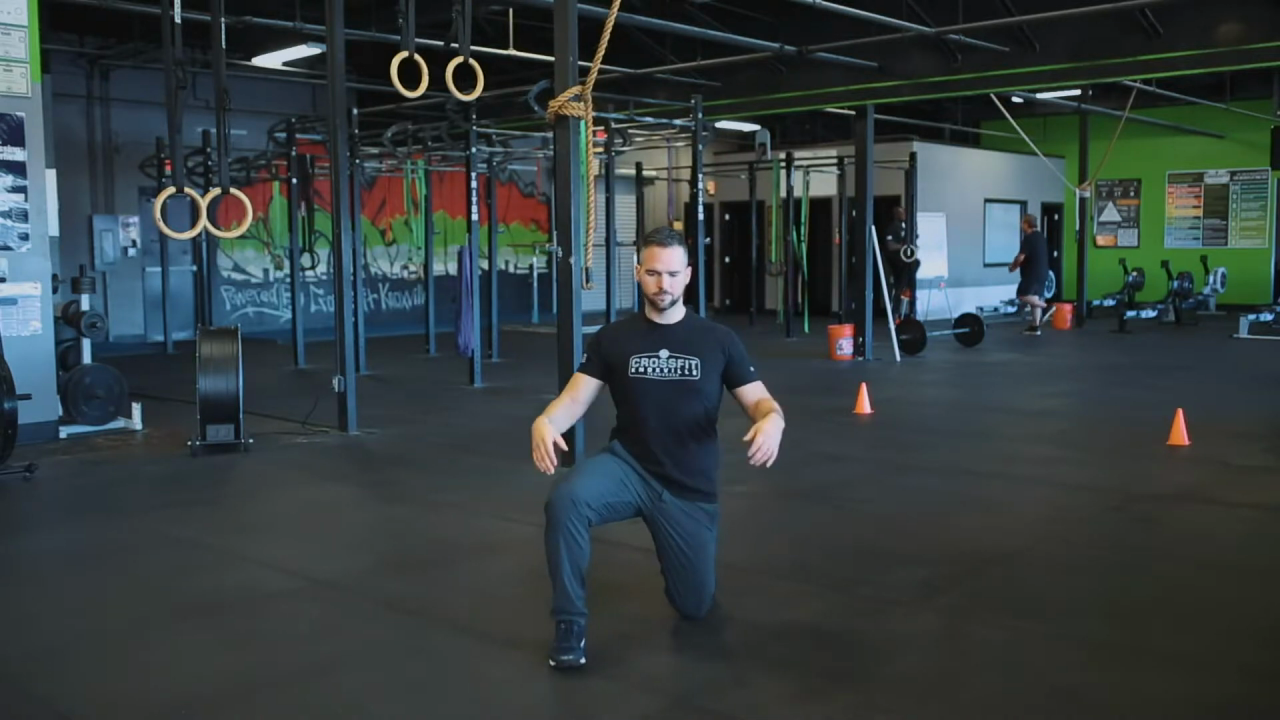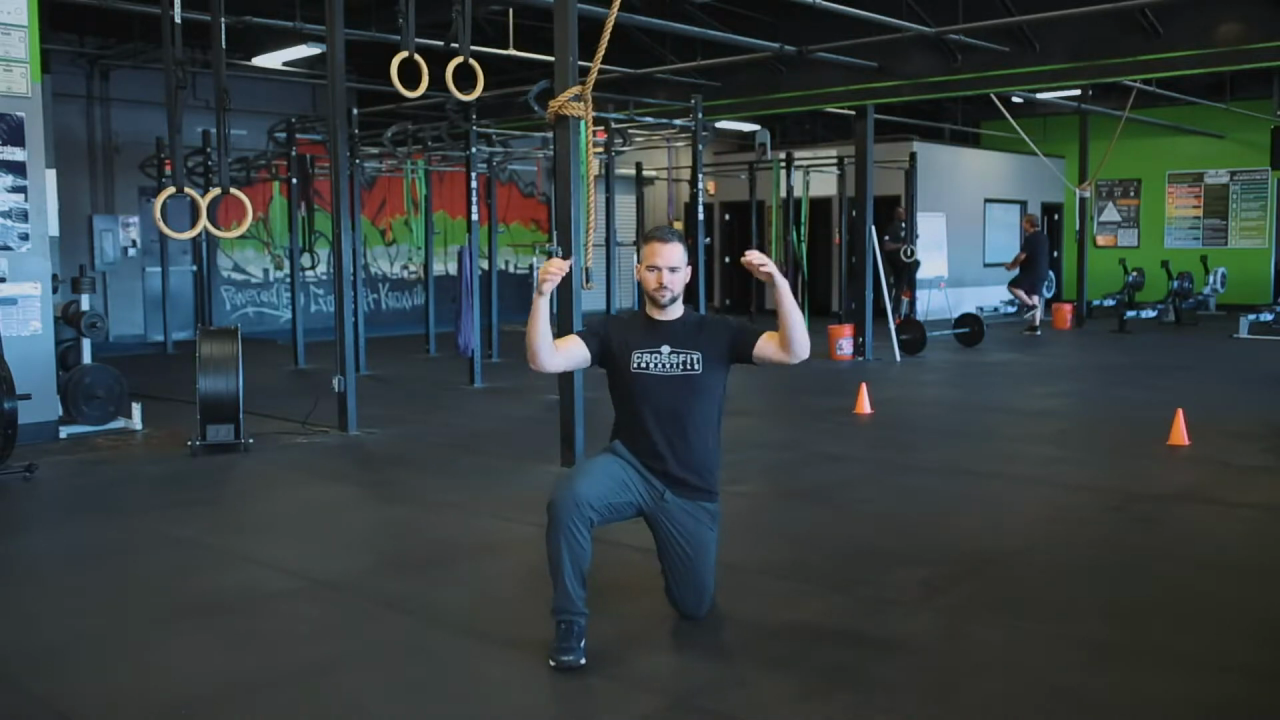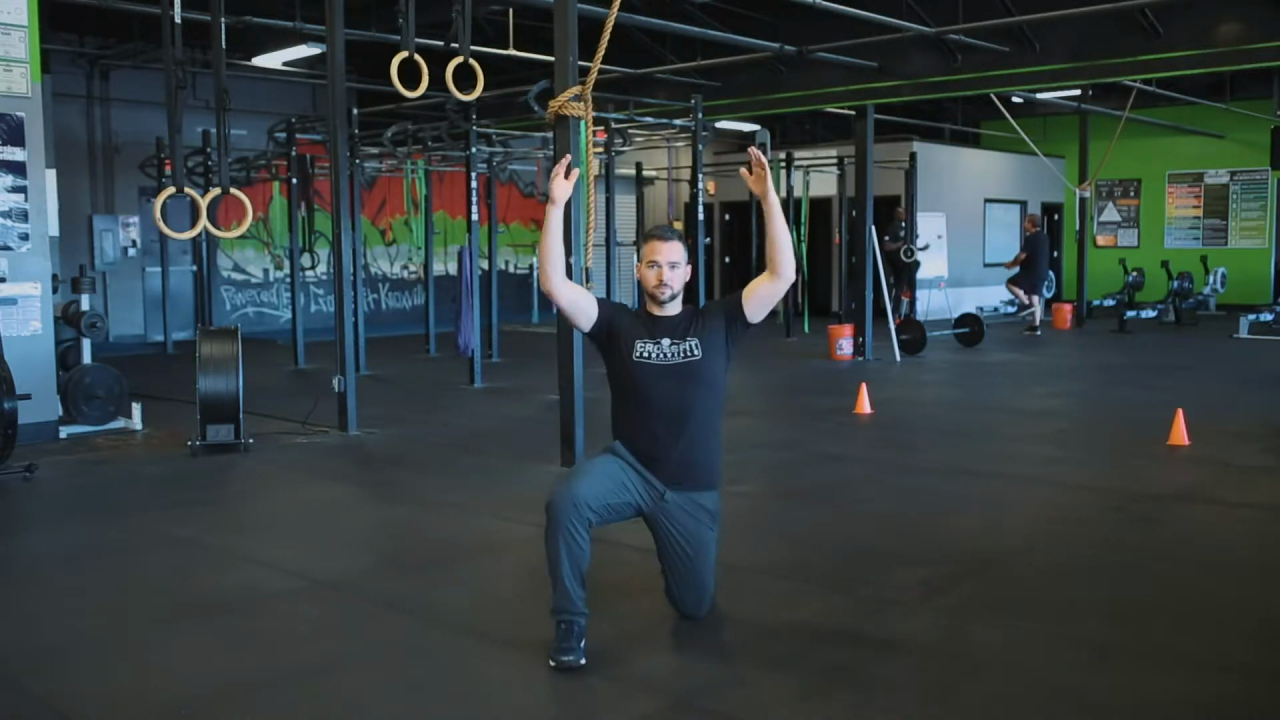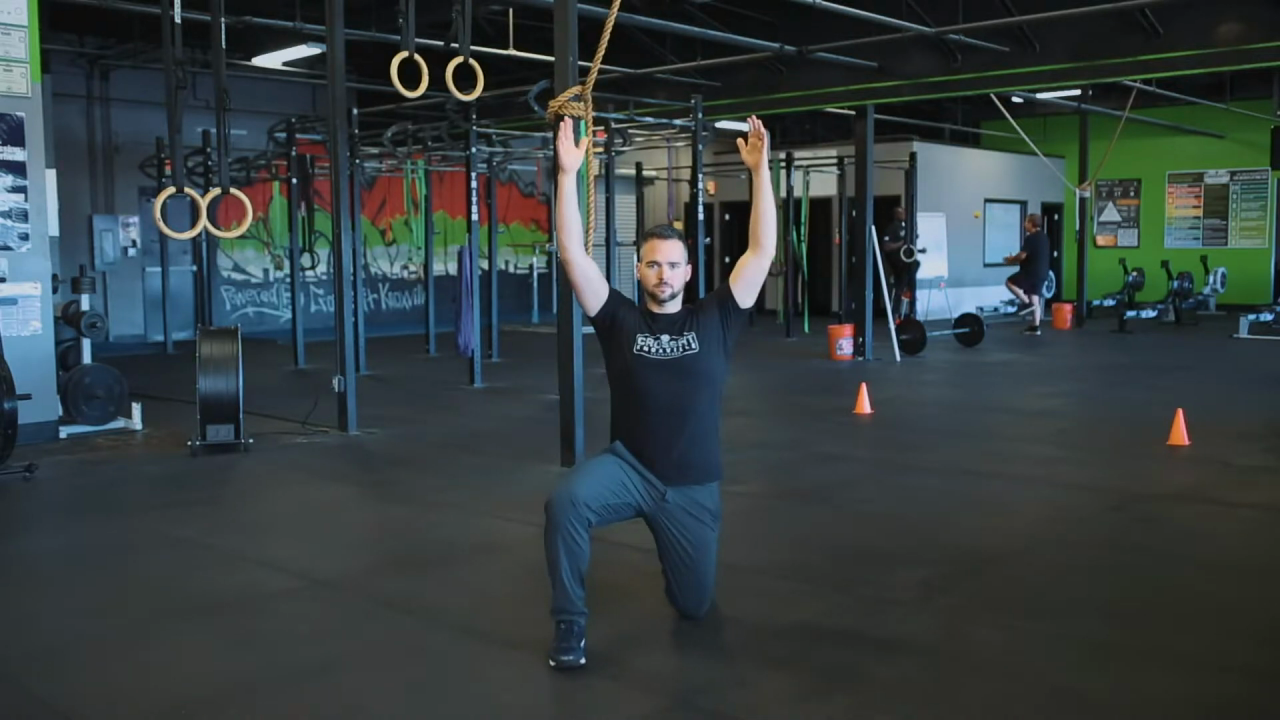
dt=0.3s
person 1, frame 1
left shoulder: (718, 340)
right shoulder: (613, 339)
left elbow: (761, 405)
right elbow: (572, 400)
left wrist: (772, 423)
right wrist: (545, 423)
left hip: (690, 486)
right hip: (627, 466)
left knee: (695, 606)
right knee: (564, 500)
left ankle: (679, 558)
right ankle: (569, 624)
person 1, frame 2
left shoulder: (719, 332)
right shoulder: (614, 331)
left elbow: (796, 352)
right elbow: (544, 359)
left wrist: (777, 282)
right wrist: (543, 295)
left hip: (691, 486)
right hip: (629, 465)
left knee: (694, 606)
right knee: (567, 501)
left ankle: (675, 559)
right ankle: (570, 625)
person 1, frame 3
left shoulder: (717, 325)
right shoulder: (618, 325)
left elbow: (782, 275)
right elbow: (554, 283)
left wrist: (768, 197)
right wrist: (556, 206)
left hip: (692, 488)
right hip: (628, 467)
left knee: (694, 606)
right knee: (566, 501)
left ankle: (674, 555)
right ankle: (569, 624)
person 1, frame 4
left shoulder: (715, 319)
right shoulder: (619, 319)
left elbow: (763, 251)
right elbow: (572, 253)
left wrist: (759, 169)
right wrist: (567, 173)
left hip: (692, 486)
right hip: (627, 467)
left knee: (694, 607)
right knee: (565, 502)
left ankle: (673, 549)
right ankle: (570, 624)
